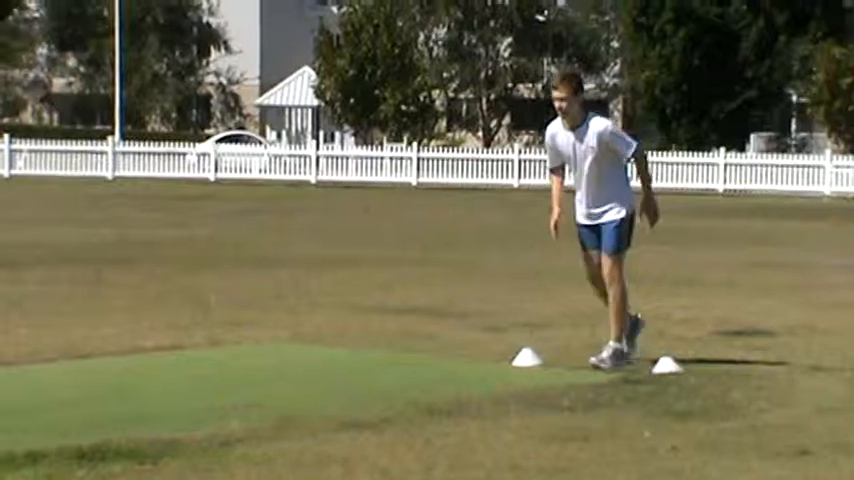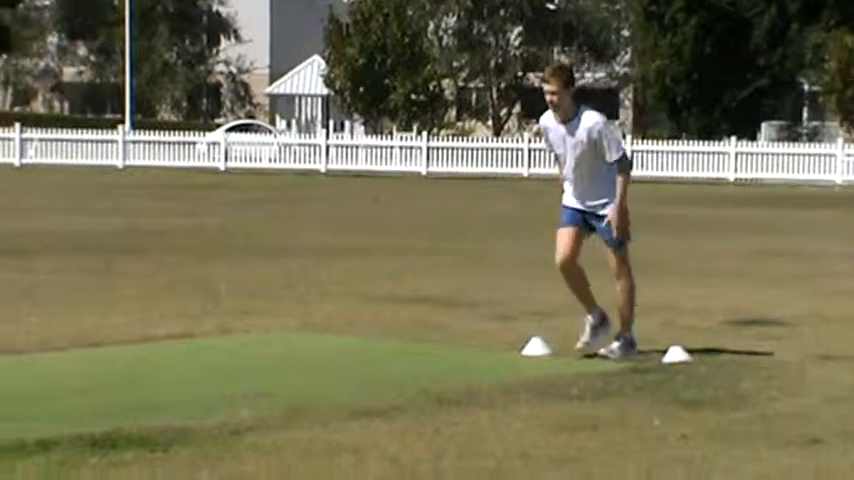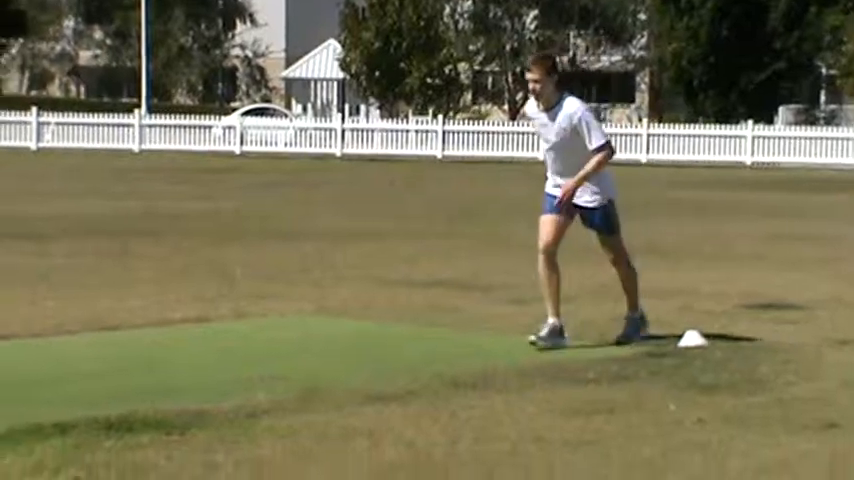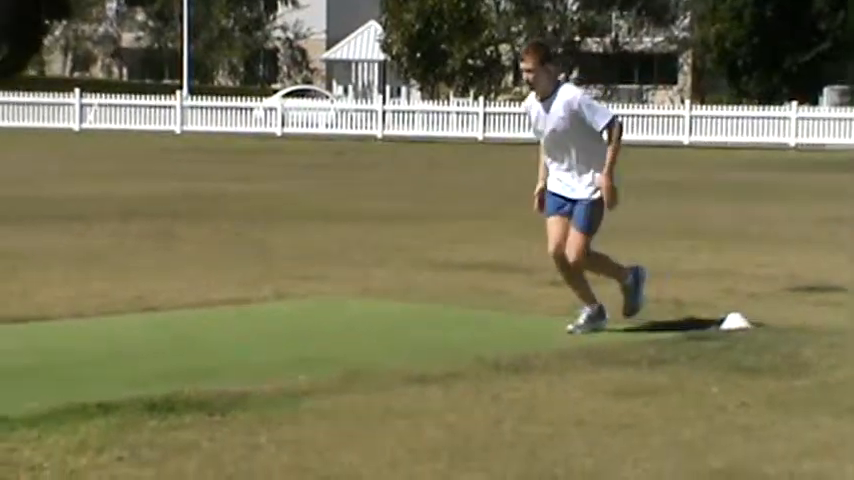
dt=0.2s
person 1, frame 1
left shoulder: (602, 128)
right shoulder: (553, 132)
left elbow: (638, 155)
left wrist: (648, 197)
right wrist: (556, 207)
left hip: (614, 209)
right hip: (585, 212)
left knee: (611, 276)
right knee: (595, 277)
left ankle: (616, 347)
right ankle: (629, 322)
person 1, frame 2
left shoulder: (594, 123)
right shoulder: (546, 123)
left elbow: (623, 163)
left wrist: (621, 206)
right wrist: (565, 190)
left hip: (607, 203)
right hip: (574, 201)
left knee: (619, 267)
right knee: (564, 260)
left ankle: (625, 337)
right ankle: (596, 316)
person 1, frame 3
left shoulder: (576, 111)
right shoulder: (531, 110)
left elbow: (606, 151)
left wrist: (576, 183)
left hip: (591, 190)
right hip: (557, 189)
left knee: (616, 256)
right knee: (545, 248)
left ankle: (635, 317)
right ankle: (555, 325)
person 1, frame 4
left shoulder: (574, 98)
right shoulder: (531, 104)
left elbow: (614, 126)
left wrist: (607, 175)
right wrist: (541, 182)
left hip: (590, 185)
right hip: (559, 185)
left knee: (576, 257)
right knee: (556, 251)
left ankle: (629, 277)
right ankle: (592, 310)
